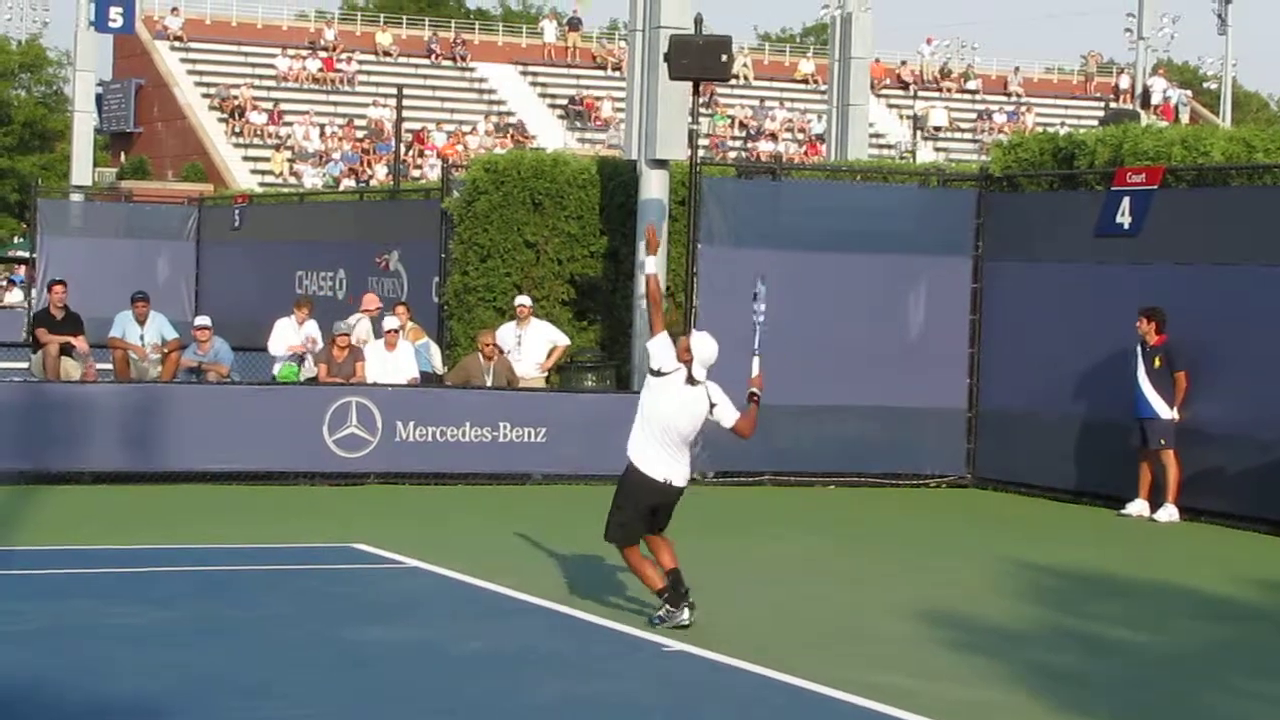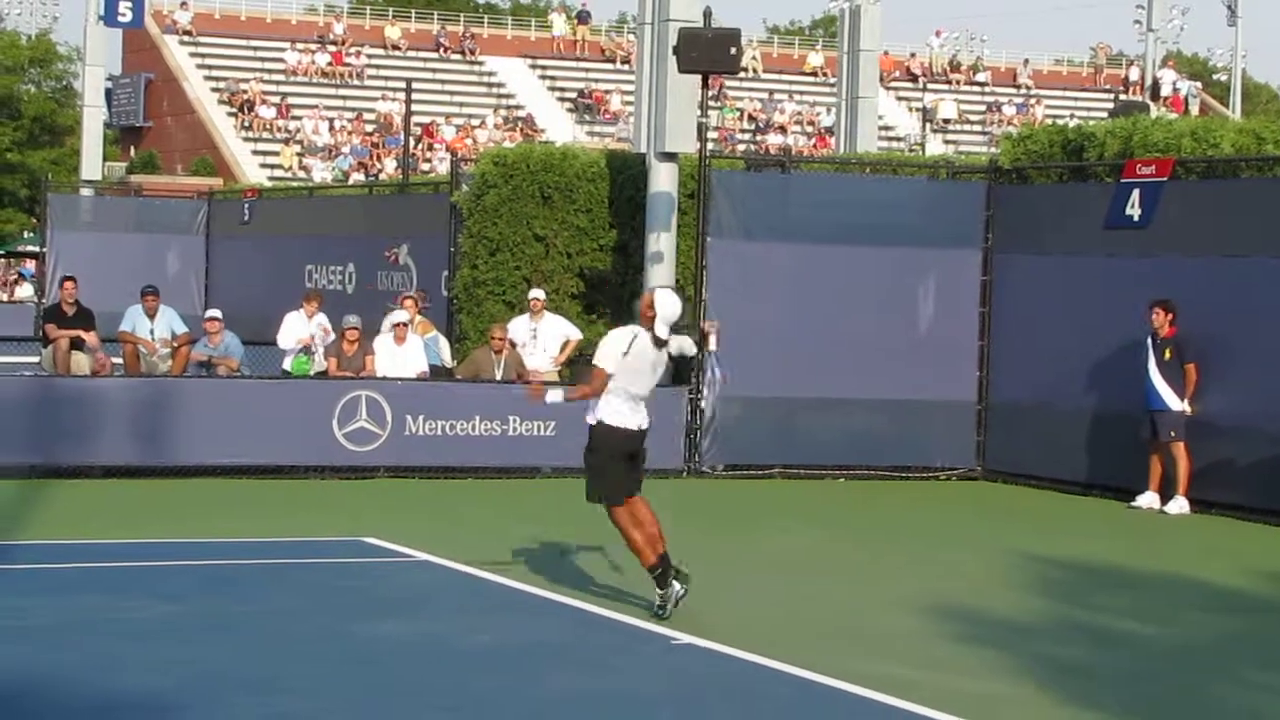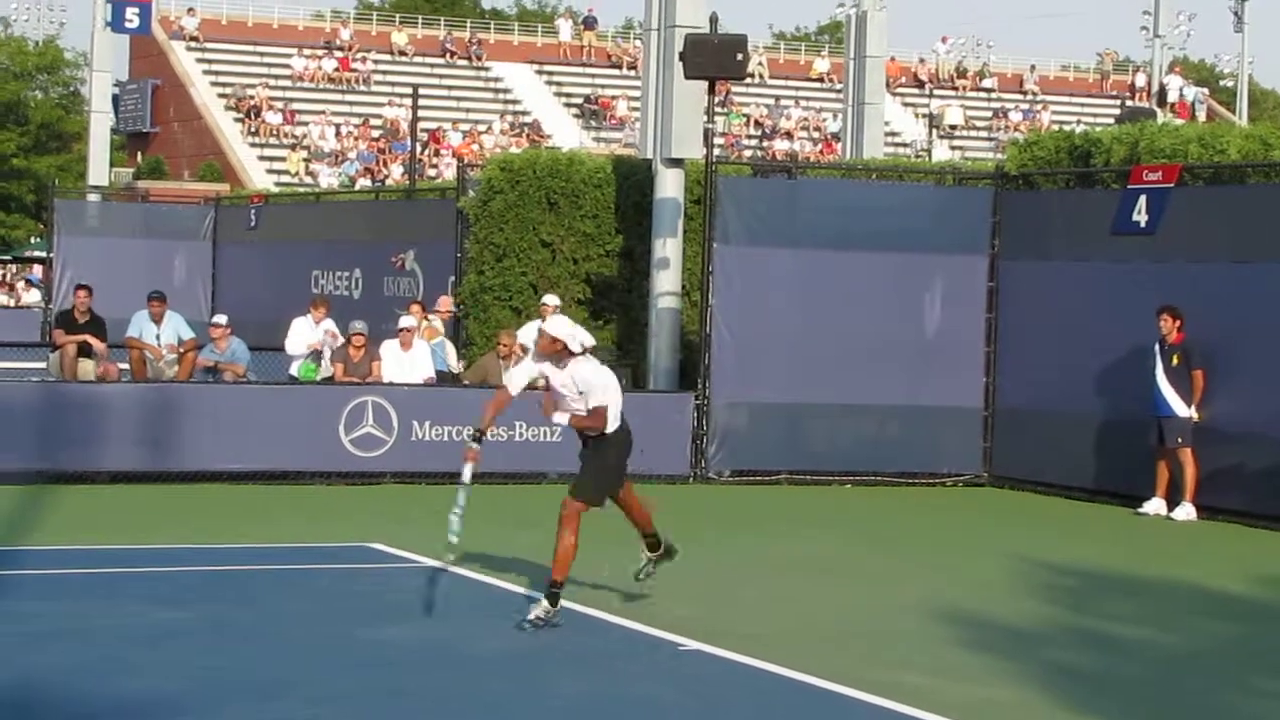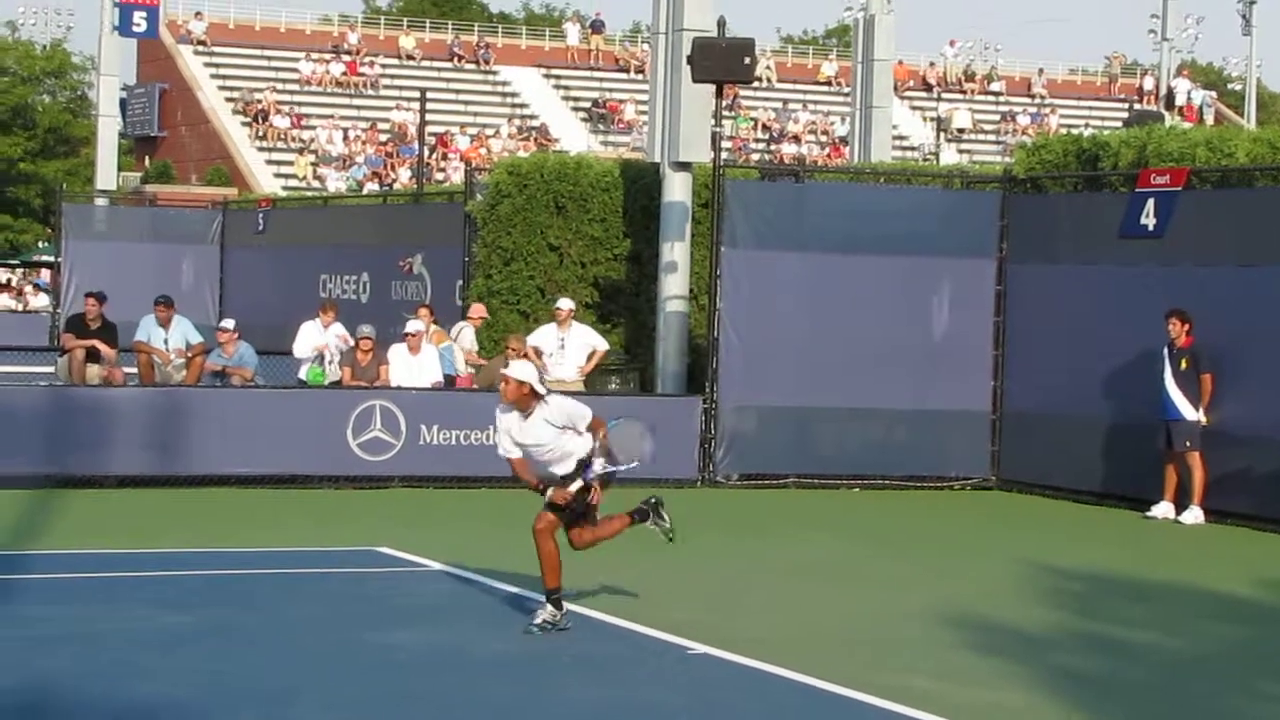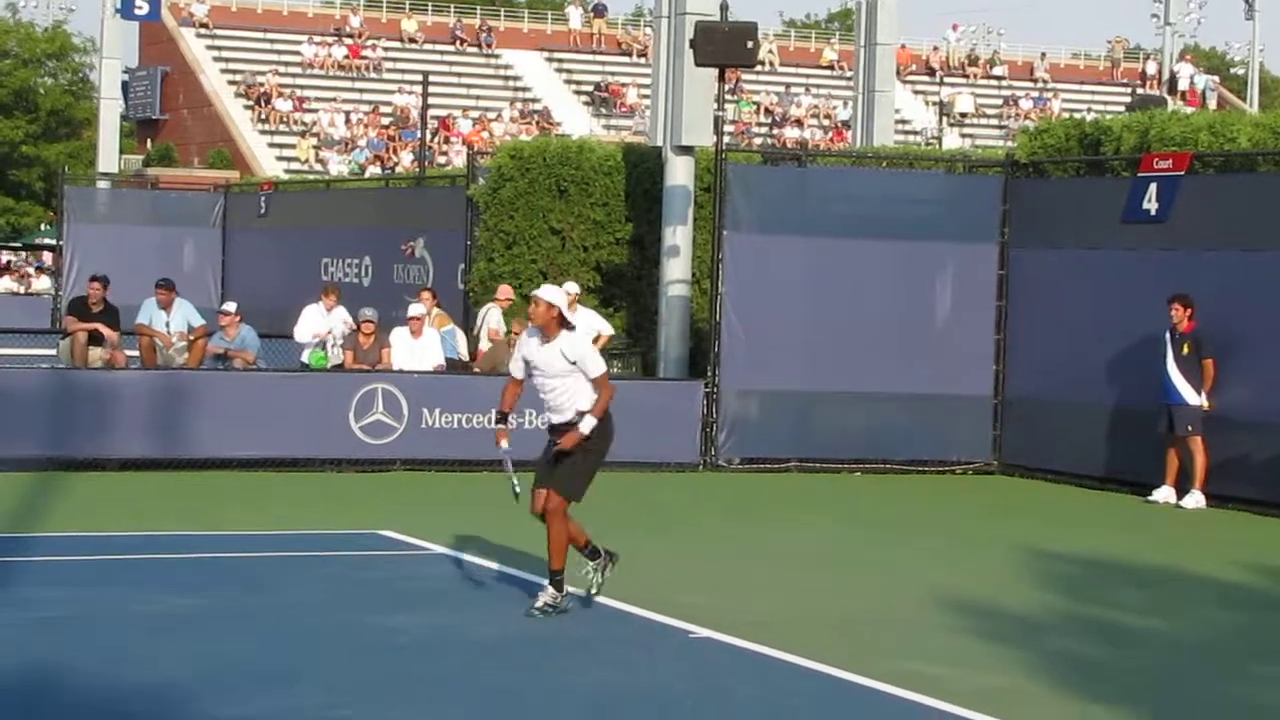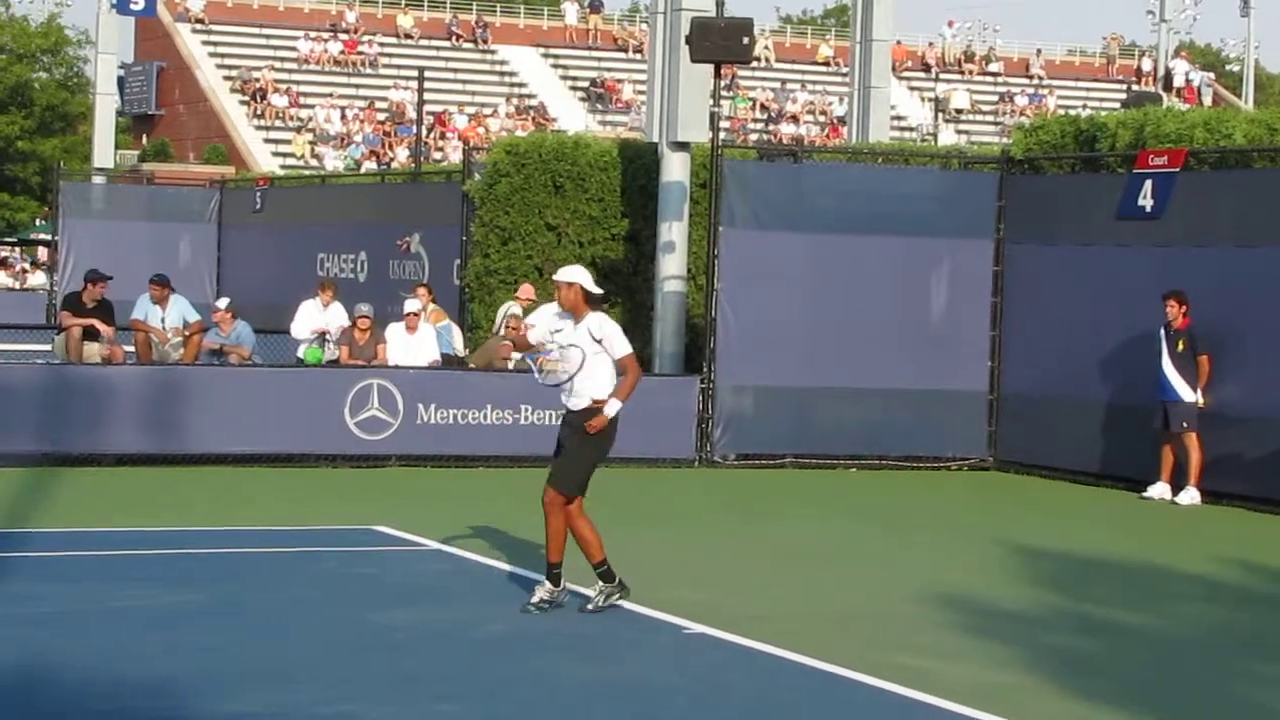
dt=0.3s
person 1, frame 1
left shoulder: (665, 368)
right shoulder: (710, 393)
left elbow: (655, 309)
right elbow: (746, 430)
left wrist: (651, 257)
right wrist: (755, 395)
left hip: (642, 476)
right hip: (675, 482)
left knee: (628, 546)
right knee: (654, 536)
left ankle: (675, 604)
right ankle: (678, 590)
person 1, frame 2
left shoulder: (621, 339)
right shoulder: (666, 342)
left elbow: (593, 389)
right elbow: (693, 346)
left wrist: (550, 394)
right wrist: (706, 334)
left hip: (609, 431)
right hip: (636, 430)
left knee: (619, 511)
right knee: (633, 499)
left ankle: (666, 580)
right ankle: (669, 572)
person 1, frame 3
left shoulder: (588, 373)
right shoulder: (535, 360)
left elbow: (597, 423)
right elbow: (503, 394)
left wrist: (559, 415)
right wrist: (478, 435)
left hip: (610, 441)
right hip: (592, 444)
left knee: (569, 514)
right knee: (620, 493)
left ankle: (550, 603)
right ankle: (656, 549)
person 1, frame 4
left shoulder: (558, 406)
right shoulder: (504, 416)
left elbow: (599, 427)
right elbow: (518, 466)
left wrist: (596, 473)
right wrist: (547, 489)
left hip: (587, 469)
right hip: (562, 477)
left knee: (543, 527)
right knee: (581, 539)
left ankle: (554, 609)
right ankle: (646, 513)
person 1, frame 5
left shoulder: (576, 345)
right shoulder: (527, 340)
left elbow: (606, 388)
right elbow: (514, 383)
left wrist: (581, 430)
right wrist: (502, 421)
left hip: (588, 433)
right hip: (559, 430)
left knee: (553, 507)
right knee: (539, 507)
left ankle: (556, 591)
right ankle: (598, 557)
person 1, frame 6
left shoulder: (603, 326)
right shoulder: (559, 322)
left elbow: (632, 371)
right elbow: (525, 341)
left wrist: (608, 412)
right wrist: (512, 343)
left hip: (594, 424)
right hip: (572, 421)
left knee: (553, 500)
right knee: (570, 507)
left ankle: (553, 586)
right ankle: (610, 583)
person 2, frame 1
left shoulder: (1167, 349)
right shoulder: (1140, 348)
left elbow: (1181, 382)
left wrist: (1174, 409)
right wrist: (1141, 405)
left hip: (1161, 414)
right hip: (1143, 413)
left knee: (1167, 457)
right knee: (1145, 457)
left ankle: (1170, 507)
right ankle: (1142, 503)
person 2, frame 2
left shoulder: (1178, 341)
right shoulder: (1151, 340)
left elbow: (1191, 373)
left wrist: (1185, 401)
right wrist: (1151, 397)
left hip: (1172, 406)
right hip: (1154, 405)
left knee: (1177, 449)
right knee: (1154, 449)
left ankle: (1181, 499)
right ankle: (1152, 495)
person 2, frame 3
left shoulder: (1185, 348)
right shoulder: (1158, 346)
left elbow: (1198, 379)
left wrist: (1192, 407)
right wrist: (1159, 403)
left hip: (1179, 412)
right hip: (1161, 411)
left knee: (1184, 455)
right knee: (1162, 455)
left ankle: (1187, 505)
right ankle: (1159, 501)
person 2, frame 4
left shoulder: (1194, 351)
right shoulder: (1167, 350)
left elbow: (1207, 383)
left wrist: (1201, 410)
right wrist: (1168, 407)
left hip: (1187, 416)
right hip: (1170, 414)
left knee: (1193, 459)
right knee: (1170, 459)
left ankle: (1195, 509)
right ankle: (1167, 504)
person 2, frame 5
left shoulder: (1196, 336)
right shoulder: (1169, 335)
left elbow: (1209, 367)
left wrist: (1203, 395)
right wrist: (1170, 390)
left hip: (1189, 400)
right hip: (1171, 399)
left knee: (1195, 444)
right knee: (1171, 443)
left ankle: (1197, 494)
right ankle: (1168, 489)
person 2, frame 6
left shoulder: (1191, 333)
right shoulder: (1164, 331)
left elbow: (1204, 363)
left wrist: (1198, 391)
right wrist: (1165, 387)
left hip: (1184, 397)
right hip: (1167, 395)
left knee: (1190, 439)
right knee: (1167, 440)
left ankle: (1192, 490)
right ankle: (1164, 485)
